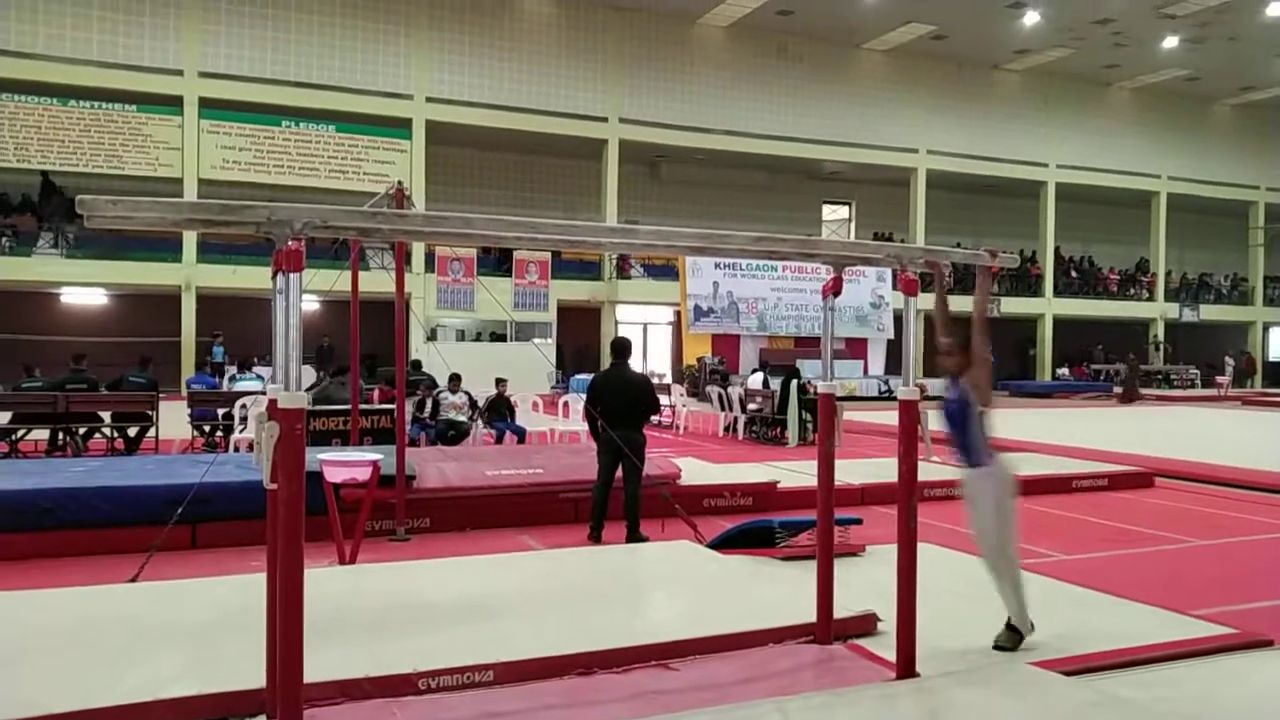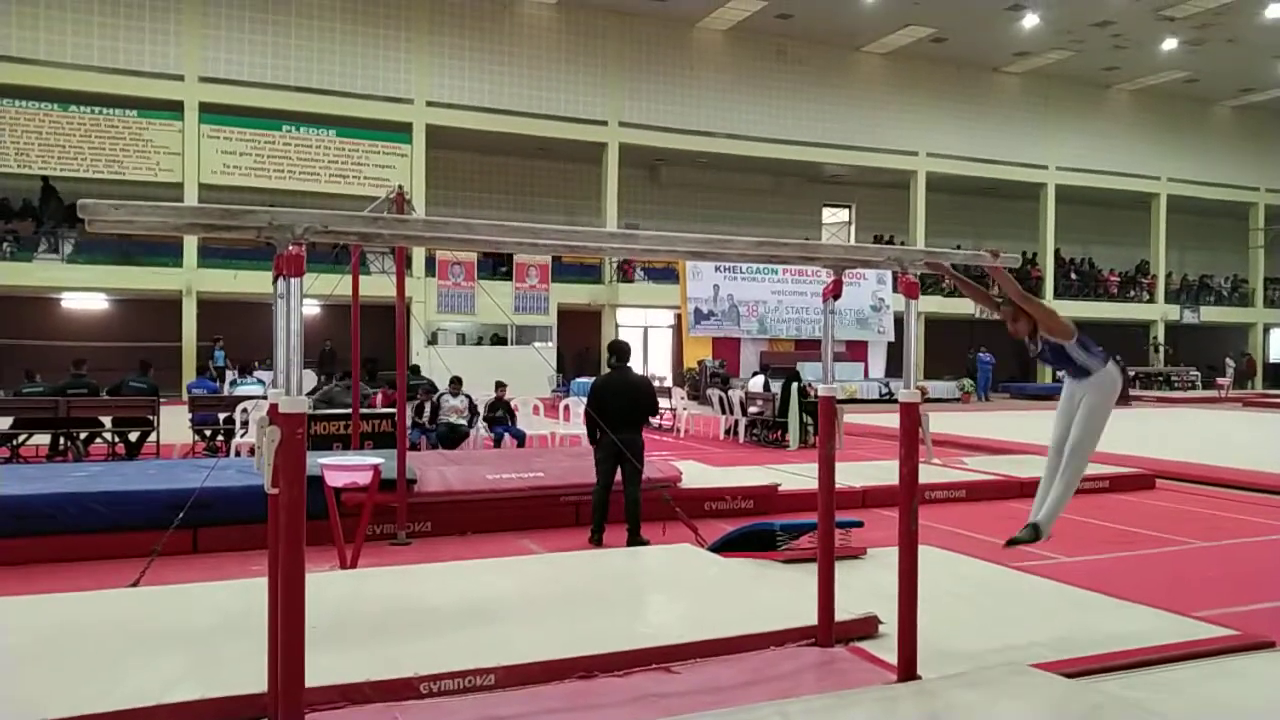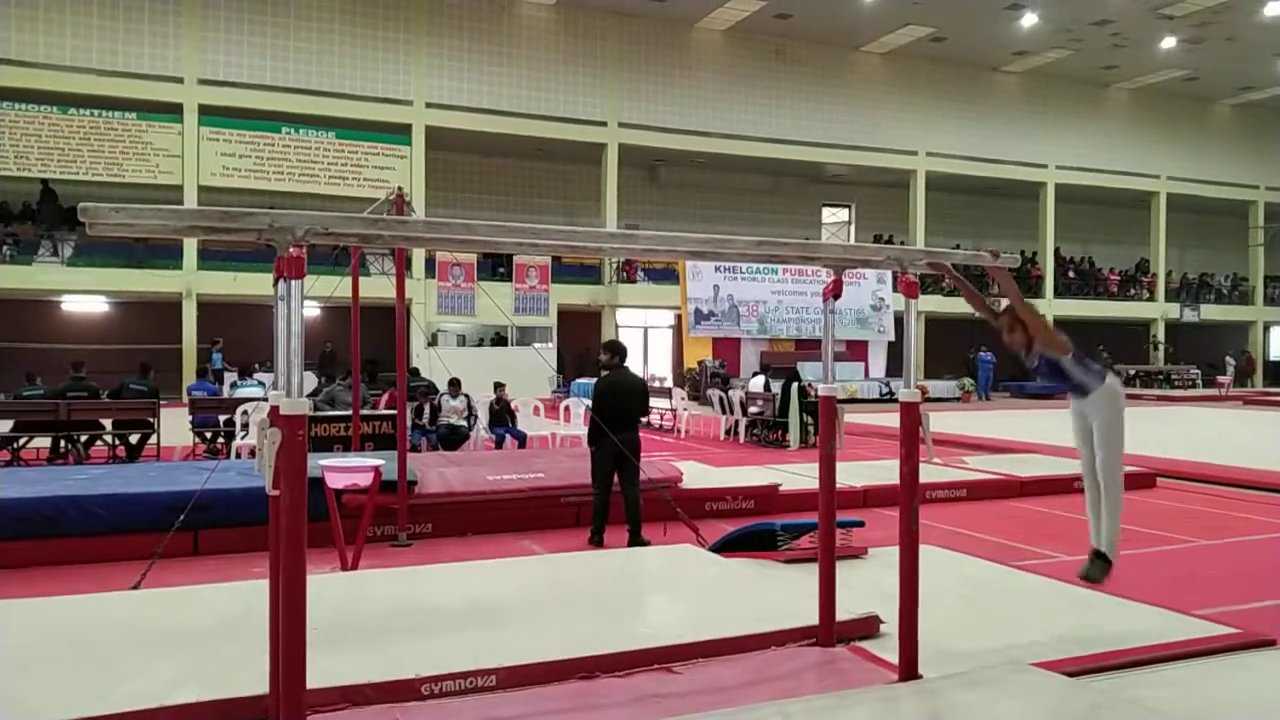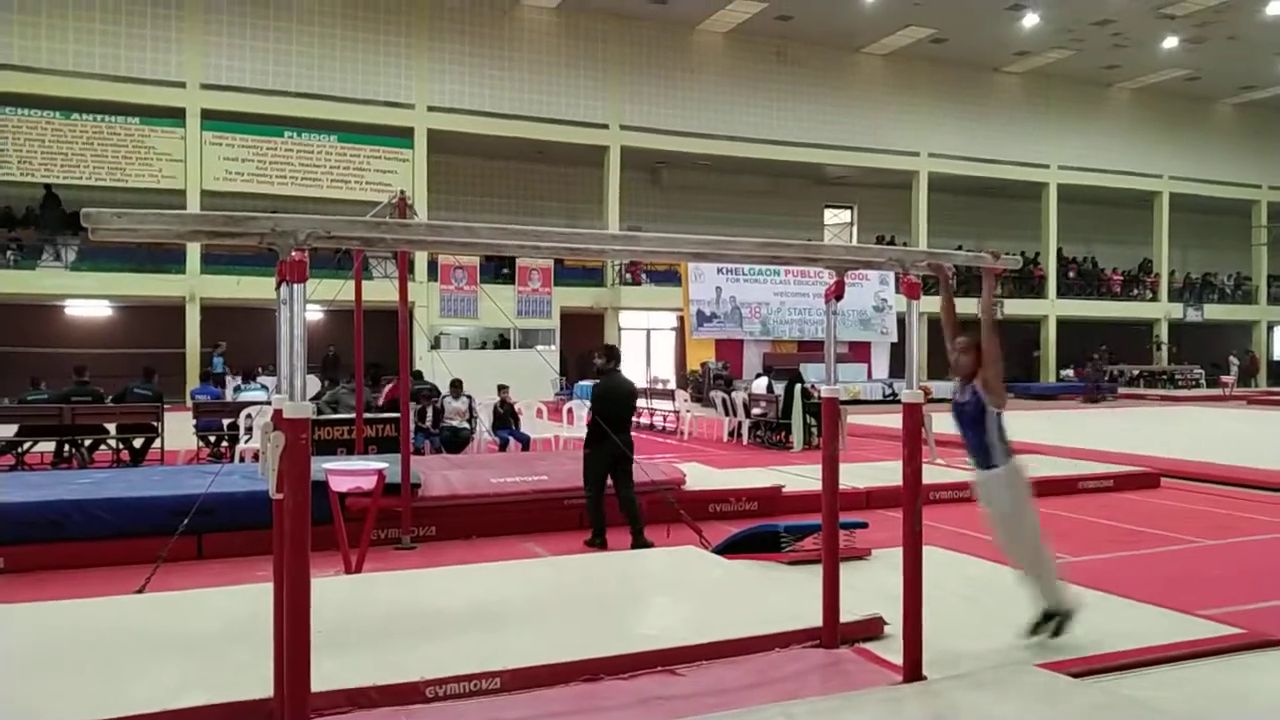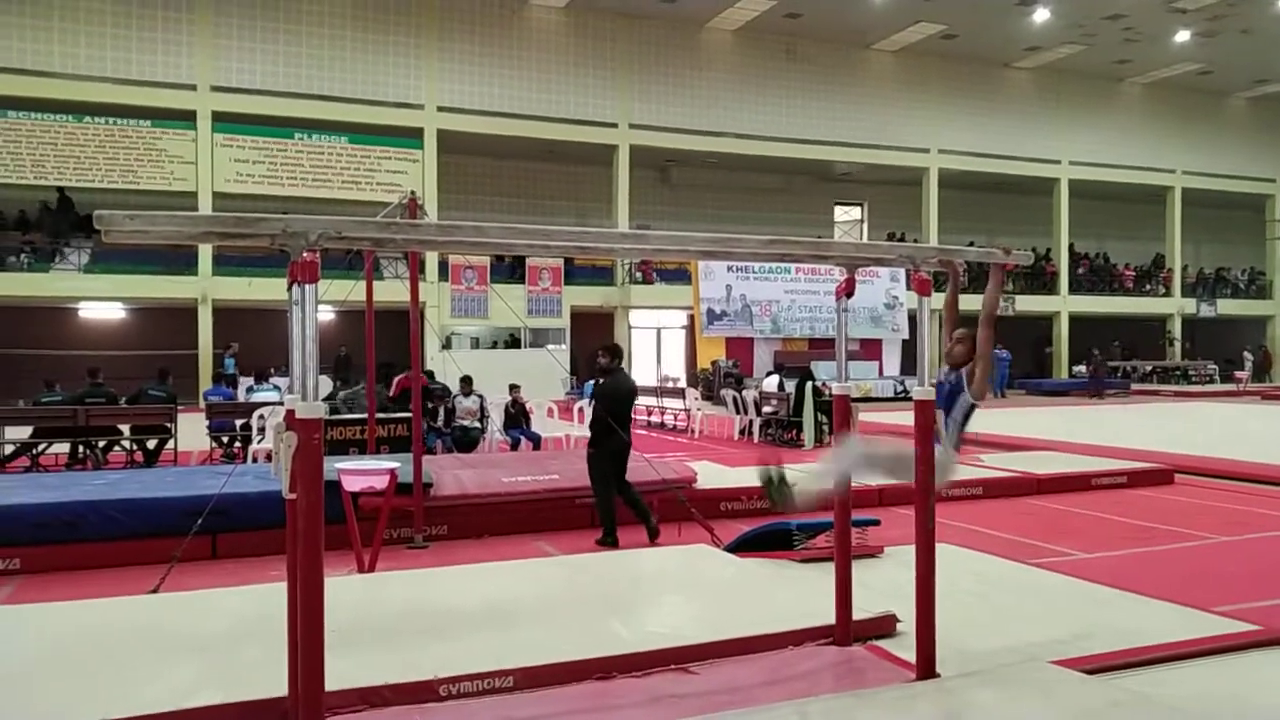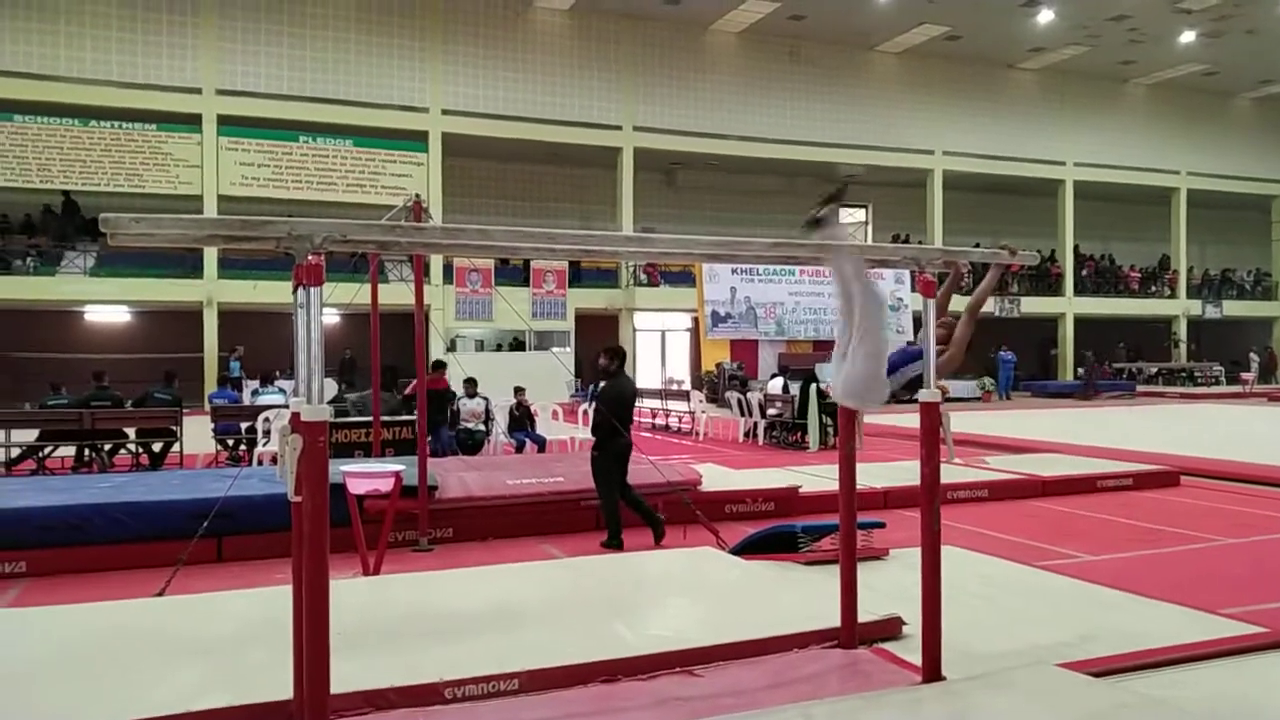
dt=0.3s
person 1, frame 1
left shoulder: (977, 381)
right shoulder: (954, 379)
left elbow: (979, 329)
right elbow: (944, 324)
left wrist: (984, 281)
right wrist: (939, 285)
left hip: (990, 476)
right hip: (972, 475)
left knee: (1002, 554)
right knee: (991, 552)
left ankle: (1018, 623)
right ankle: (1017, 617)
person 1, frame 2
left shoulder: (1052, 326)
right shoulder: (1027, 330)
left elbow: (1018, 297)
right elbow: (983, 298)
left wrist: (995, 269)
right wrist: (948, 273)
left hip: (1100, 379)
right hip: (1076, 382)
left knee: (1075, 453)
right knee: (1056, 452)
left ankle: (1041, 524)
right ankle: (1035, 522)
person 1, frame 3
left shoulder: (1048, 340)
right shoulder: (1021, 347)
left elbow: (1020, 304)
right elbow: (983, 308)
left wrist: (999, 272)
right wrist: (953, 277)
left hip: (1103, 397)
right hip: (1078, 401)
left knee: (1108, 475)
right knee: (1091, 478)
left ankle: (1105, 550)
right ankle: (1098, 548)
person 1, frame 4
left shoulder: (989, 385)
right shoulder: (961, 384)
left elbow: (988, 328)
right elbow: (950, 327)
left wrist: (988, 283)
right wrist: (945, 286)
left hip: (1002, 477)
right hip: (983, 479)
left knee: (1028, 550)
right knee: (1013, 549)
left ankle: (1058, 606)
right ankle: (1052, 606)
person 1, frame 5
left shoulder: (976, 378)
right shoulder: (948, 373)
left elbow: (988, 320)
right elbow: (950, 321)
left wrist: (996, 276)
right wrist: (954, 282)
left hip: (940, 458)
left knee: (858, 451)
right knee: (854, 449)
left ankle: (797, 497)
person 1, frame 6
left shoulder: (947, 359)
right shoulder: (921, 349)
left elbow: (973, 308)
right elbow: (938, 306)
left wrist: (997, 268)
right wrist: (953, 276)
left hip: (865, 386)
right hip: (845, 383)
left knee: (871, 306)
person 2, frame 1
left shoulder: (599, 379)
right shoulder: (640, 380)
left elbow: (589, 410)
right elbow: (655, 408)
left wrist: (597, 435)
left hip: (608, 437)
right hip: (633, 437)
left knee: (602, 483)
right knee: (632, 485)
left ankle: (595, 530)
right ankle: (632, 532)
person 2, frame 2
left shoulder: (601, 382)
right shoulder: (642, 382)
left elbow: (590, 414)
right elbow: (653, 411)
left wrist: (593, 440)
left hip: (607, 440)
right hip: (633, 440)
left knee: (602, 487)
right knee: (632, 488)
left ankle: (596, 534)
right ankle: (634, 535)
person 2, frame 3
left shoulder: (604, 382)
right shoulder: (638, 382)
left elbow: (597, 415)
right elbow: (644, 411)
left wrist: (592, 441)
left hip: (607, 441)
right hip: (631, 439)
left knee: (601, 488)
right knee: (631, 488)
left ankle: (597, 534)
right ankle: (635, 535)
person 2, frame 4
left shoulder: (602, 386)
right shoulder: (629, 385)
left elbow: (596, 419)
left wrist: (589, 444)
left hip: (602, 443)
right hip: (623, 441)
left knee: (594, 490)
right knee: (626, 489)
left ankle: (598, 536)
right ankle: (638, 536)
person 2, frame 5
left shoulder: (608, 385)
right shoulder: (628, 382)
left elbow: (601, 418)
left wrist: (593, 443)
left hip: (605, 442)
right hip: (623, 438)
left knee: (603, 489)
right knee: (621, 484)
left ankle: (609, 535)
right ankle: (648, 520)
person 2, frame 6
left shoulder: (612, 388)
right shoulder: (627, 383)
left elbow: (605, 421)
left wrist: (597, 446)
left hip: (609, 444)
right hip: (623, 440)
left knee: (608, 491)
right knee: (621, 486)
left ankle: (614, 538)
right ankle: (653, 519)
